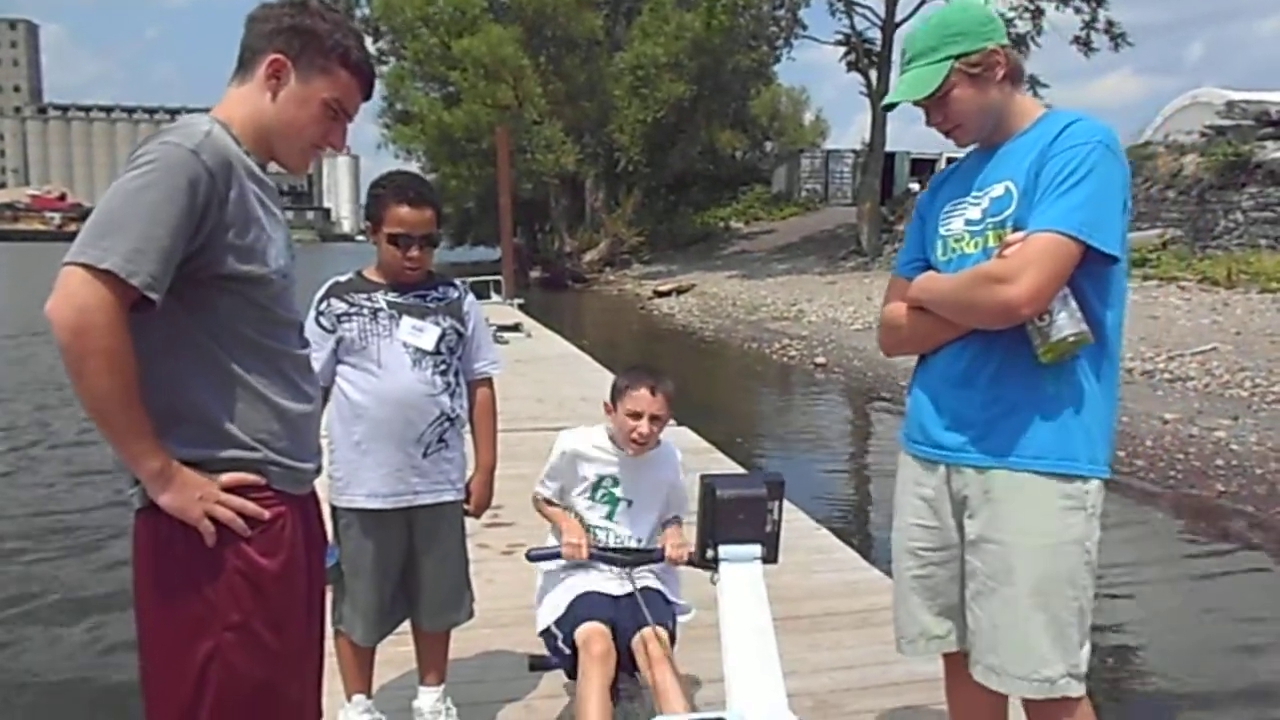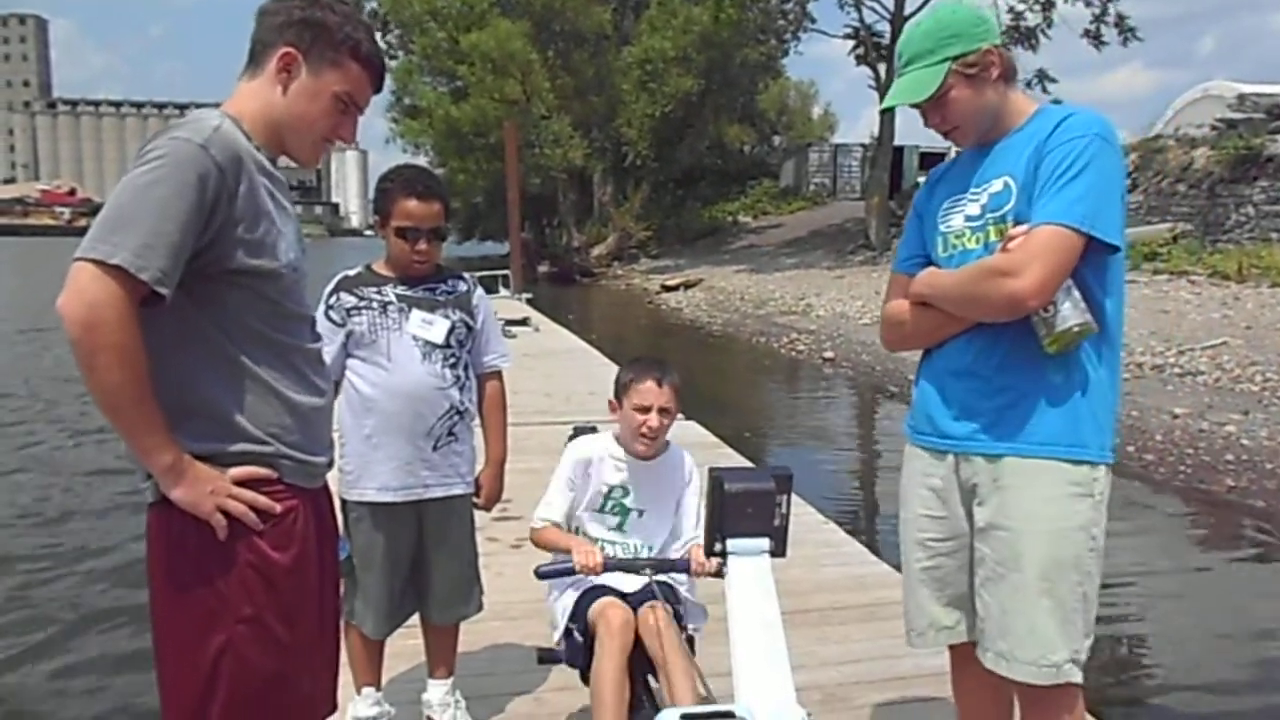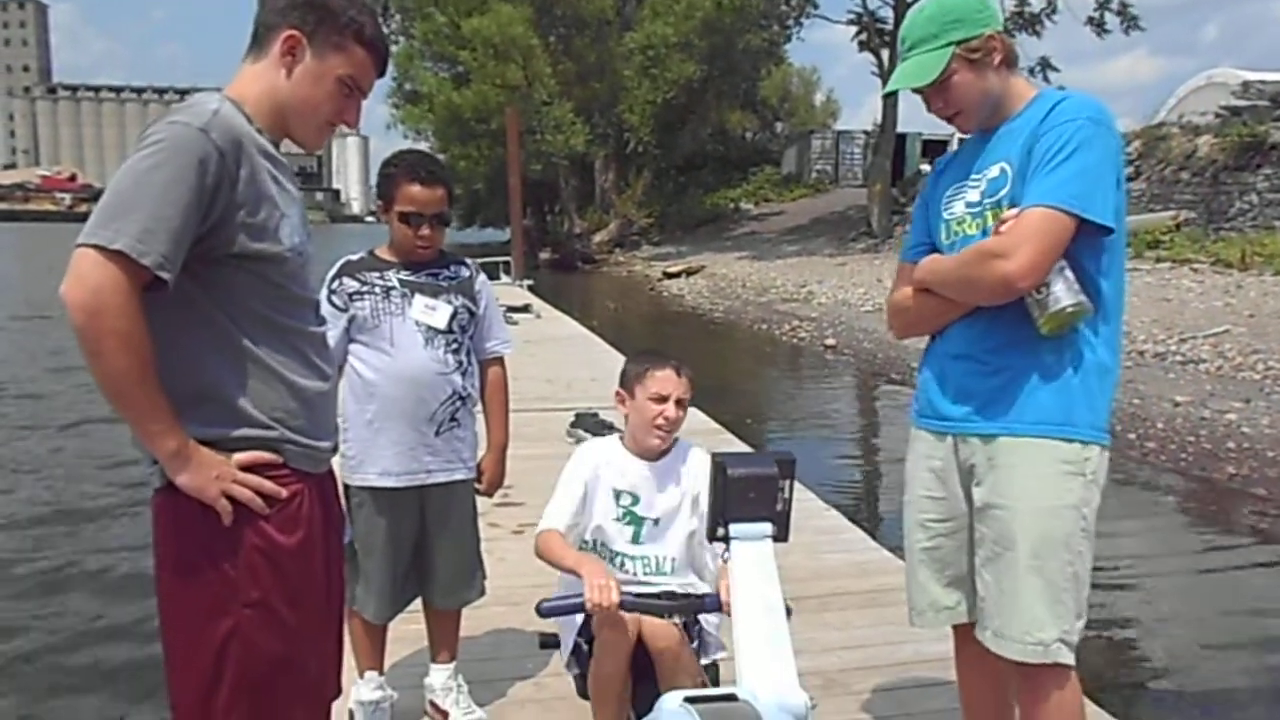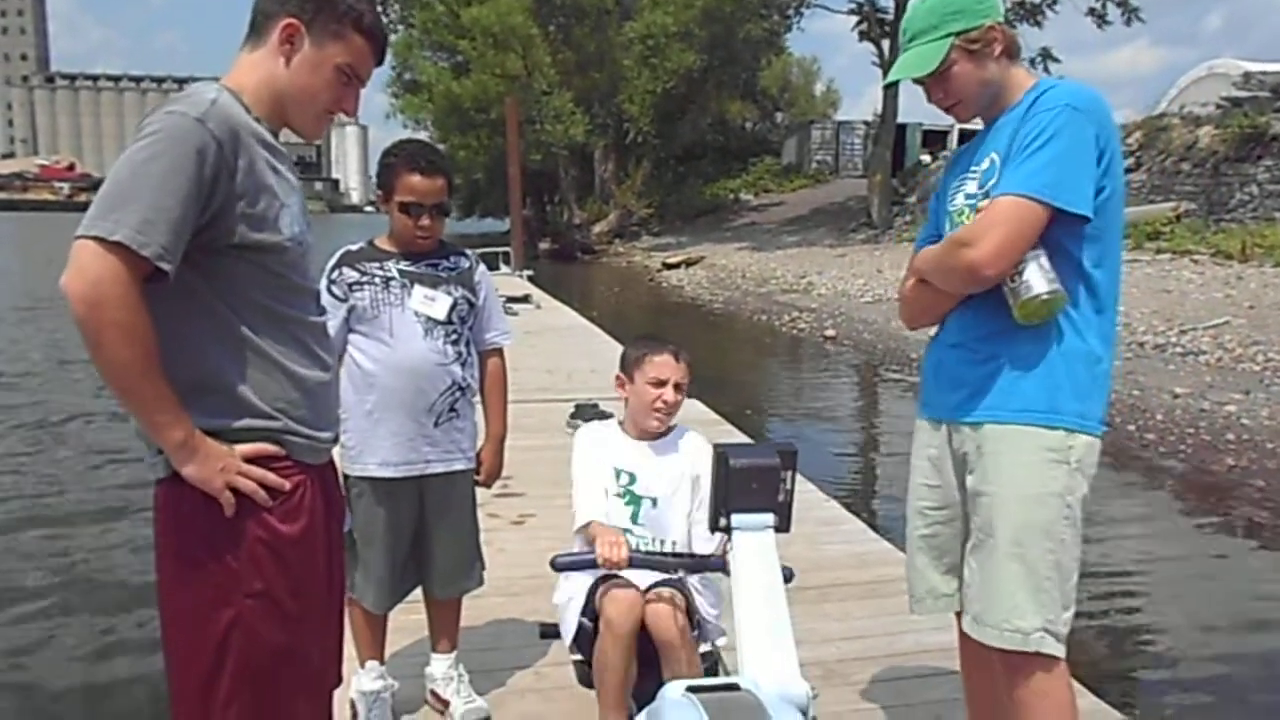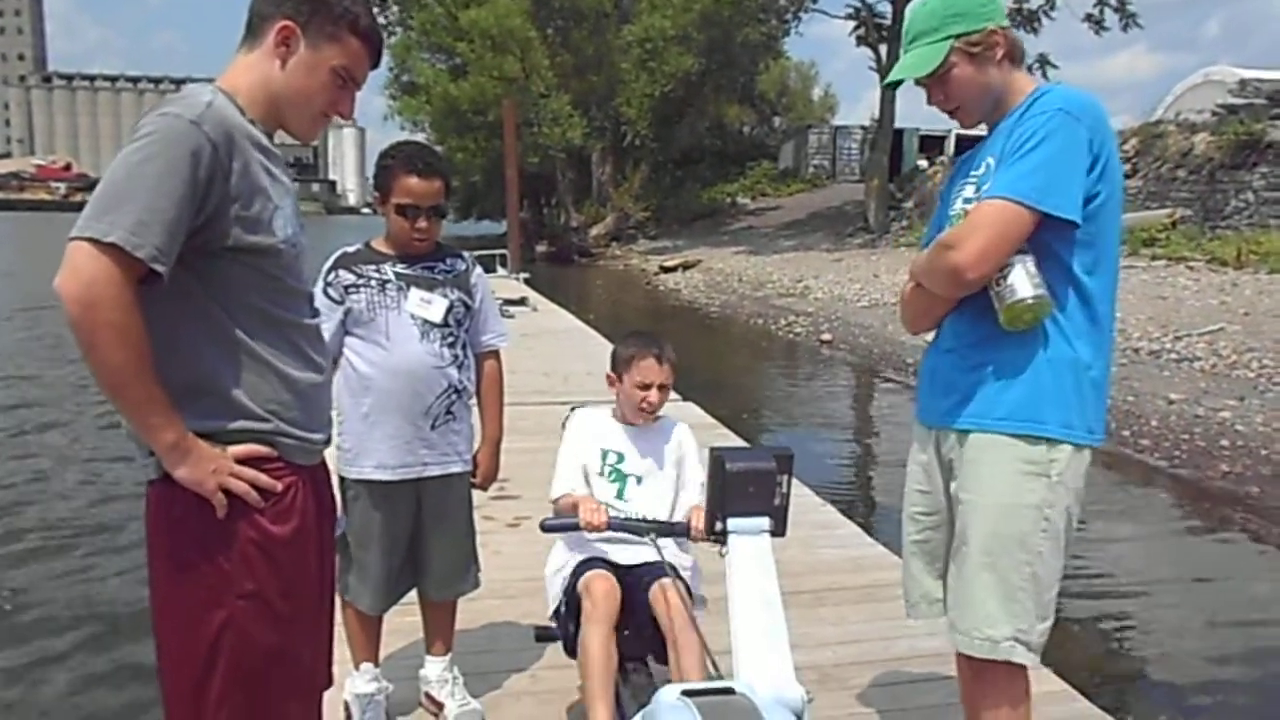
dt=0.3s
person 1, frame 1
left shoulder: (1079, 144)
right shoulder: (947, 186)
left elbow: (1019, 291)
right elbow: (894, 331)
left wrist: (931, 288)
right wrist: (979, 295)
left hip: (1036, 456)
right hip: (932, 449)
right knee: (962, 655)
person 1, frame 2
left shoulder: (1076, 137)
right shoulder: (943, 184)
left elbow: (1025, 284)
right elbow: (895, 326)
left wrist: (934, 283)
right wrist: (985, 292)
left hip: (1042, 440)
right hip: (937, 439)
right knee: (968, 645)
person 1, frame 3
left shoulder: (1073, 122)
right shoulder: (950, 170)
left elbow: (1016, 265)
right elbow: (902, 312)
left wrist: (937, 272)
right wrist: (979, 276)
left hip: (1040, 422)
right hip: (942, 419)
left knee: (1032, 649)
right knee: (970, 627)
person 1, frame 4
left shoulder: (1066, 111)
right shoulder: (966, 161)
left elbow: (982, 254)
right elbow: (914, 305)
left wrist: (926, 261)
right wrist: (962, 269)
left hip: (1034, 409)
right hip: (950, 407)
left knee: (1023, 642)
right knee: (973, 621)
person 1, frame 5
left shoulder: (1062, 117)
right shoulder: (973, 163)
left elbow: (964, 259)
right elbow: (917, 309)
left wrist: (923, 265)
right wrist: (957, 271)
left hip: (1025, 418)
right hip: (948, 412)
left knee: (995, 644)
right knee: (969, 631)
person 2, frame 1
left shoulder: (247, 178)
right shoulder: (192, 156)
right elbow: (77, 307)
left wrist: (293, 500)
right wrist: (160, 473)
left hip: (277, 509)
right hip: (227, 521)
person 2, frame 2
left shoulder: (257, 173)
right shoulder: (203, 151)
right elbow: (89, 304)
left wrist: (306, 492)
right wrist: (173, 469)
left hip: (290, 504)
right hip: (239, 514)
person 2, frame 3
left shoulder: (262, 158)
right shoulder: (204, 135)
right elbow: (93, 290)
left wrist: (308, 488)
right wrist: (180, 455)
left hip: (295, 489)
right hip: (244, 502)
person 2, frame 4
left shoulder: (262, 148)
right shoulder: (203, 124)
right elbow: (93, 281)
left wrist: (312, 465)
right wrist: (185, 446)
left hip: (298, 481)
right hip: (245, 495)
person 2, frame 5
left shoulder: (255, 151)
right shoulder: (197, 126)
right elbow: (87, 282)
left wrist: (303, 475)
right wrist: (177, 448)
left hip: (288, 482)
right hip: (238, 496)
person 3, frame 1
left shoulder: (456, 301)
right shoulder: (338, 300)
left elbow: (479, 385)
left wrist: (485, 468)
left hip: (439, 484)
right hip: (362, 487)
left knee: (436, 600)
right knee: (357, 605)
person 3, frame 2
left shoulder: (464, 294)
right shoulder: (347, 294)
left elbow: (490, 379)
left wrist: (495, 462)
left hip: (448, 477)
right hip: (371, 480)
left knee: (445, 595)
right knee: (366, 599)
person 3, frame 3
left shoulder: (467, 279)
right shoulder: (350, 280)
left elbow: (491, 365)
left wrist: (497, 447)
left hip: (449, 462)
right hip: (374, 465)
left knee: (447, 579)
right knee: (369, 583)
person 3, frame 4
left shoulder: (466, 270)
right shoulder: (349, 269)
left elbow: (490, 356)
left wrist: (495, 439)
left hip: (449, 453)
right hip: (373, 455)
left knee: (447, 570)
right knee: (369, 574)
left ankle: (444, 671)
person 3, frame 5
left shoulder: (463, 272)
right shoulder: (346, 271)
left elbow: (487, 358)
left wrist: (491, 441)
left hip: (446, 455)
right hip: (370, 458)
left knee: (443, 572)
right knee: (364, 575)
left ankle: (438, 673)
person 4, frame 1
left shoulder: (669, 460)
right shoulder: (575, 446)
right elbow: (543, 499)
left wrist: (674, 533)
right wrist: (567, 523)
left hip: (643, 579)
right hip: (578, 577)
left knee: (655, 649)
right knee: (597, 648)
person 4, frame 2
left shoulder: (682, 466)
right shoulder: (585, 454)
left elbow: (691, 540)
right elbow: (541, 531)
left wrist: (699, 549)
right wrist: (577, 542)
left hip: (656, 582)
right hip: (590, 584)
left knee: (655, 619)
right knee: (615, 619)
person 4, frame 3
left shoulder: (697, 465)
right shoulder: (593, 457)
left elbow: (719, 550)
right elbow: (546, 538)
left wrist: (730, 578)
right wrist: (589, 567)
left hip: (675, 597)
right hip: (601, 598)
left knee: (661, 627)
right knee: (617, 624)
person 4, frame 4
left shoulder: (694, 449)
right shoulder: (593, 438)
left elbow: (709, 535)
right elbow: (588, 525)
right wrist: (605, 535)
left hip: (673, 578)
right hip: (602, 577)
left knee: (663, 611)
right knee: (622, 602)
person 4, frame 5
left shoulder: (678, 436)
right shoulder: (584, 423)
left elbow: (693, 502)
right elbow: (560, 500)
left wrist: (700, 515)
right wrist: (582, 501)
left hip: (655, 556)
right hip: (591, 553)
left knee: (669, 597)
right knee: (600, 588)
